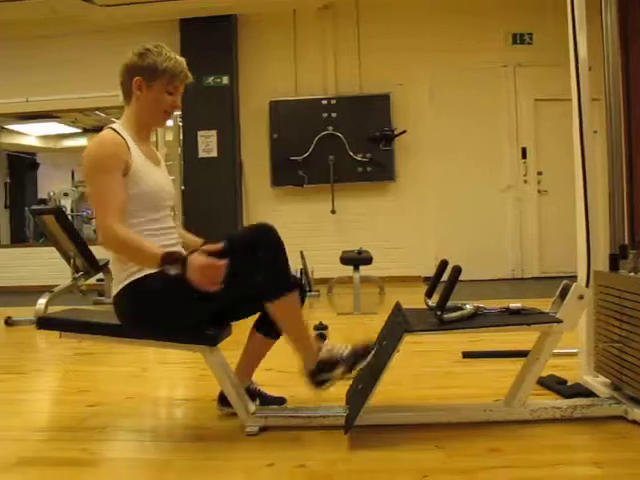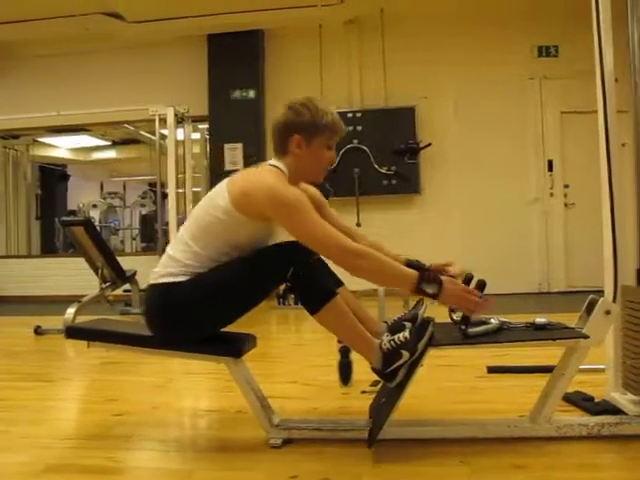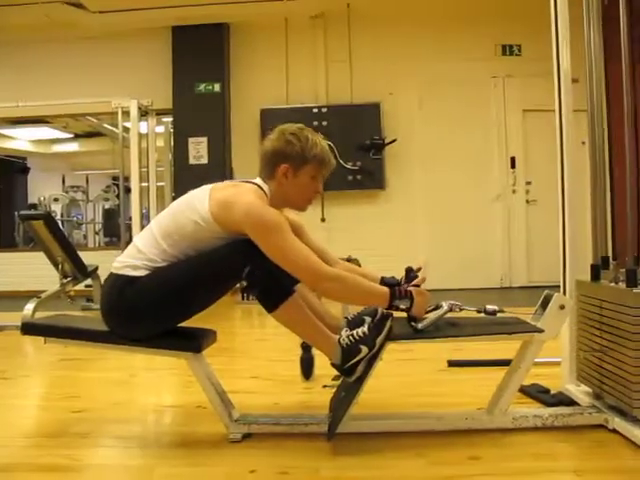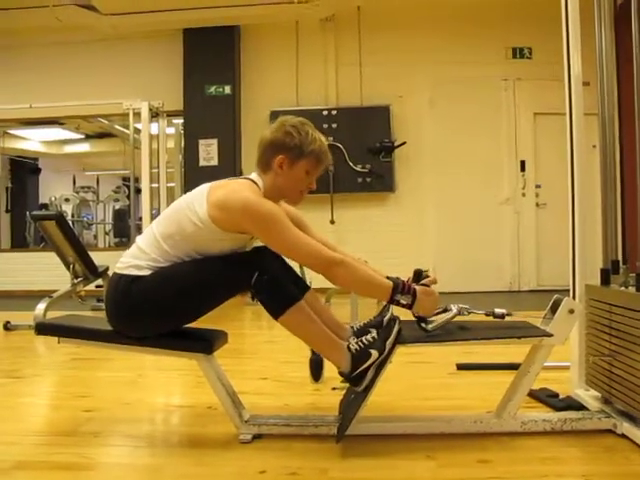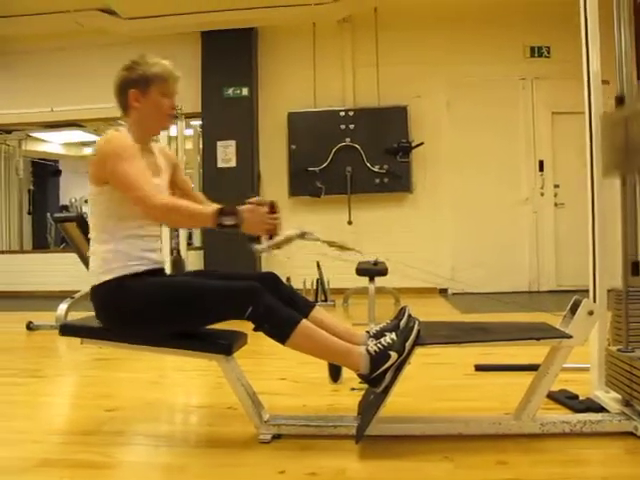
dt=1s
person 1, frame 1
left shoulder: (148, 150)
right shoulder: (107, 146)
right elbow: (111, 232)
left wrist: (208, 249)
right wrist: (178, 264)
left hip: (175, 285)
right hip: (144, 295)
left knee: (287, 287)
right knee: (261, 240)
right ankle: (314, 361)
person 1, frame 2
left shoulder: (300, 190)
right shoulder: (272, 188)
left elbow: (355, 241)
right elbow: (348, 257)
left wrist: (421, 269)
right wrist: (432, 286)
left hip: (196, 293)
right hip: (172, 302)
left knee: (302, 260)
right knee: (293, 261)
left ankle: (381, 335)
right ankle: (380, 357)
person 1, frame 3
left shoulder: (271, 210)
right shoulder: (252, 206)
left elbow: (333, 265)
right elbow: (323, 281)
left wrist: (393, 285)
right wrist: (400, 300)
left hip: (148, 292)
right hip: (128, 298)
left knee: (269, 260)
right knee: (253, 259)
left ankle: (340, 330)
right ankle: (341, 351)
person 1, frame 4
left shoulder: (274, 206)
right shoulder: (247, 202)
left elbow: (337, 256)
right elbow: (329, 266)
left wrist: (398, 285)
right wrist: (405, 295)
left hip: (155, 289)
right hip: (132, 297)
left knee: (269, 267)
right knee: (262, 267)
left ankle: (347, 337)
right ankle: (348, 359)
person 1, frame 5
left shoulder: (160, 154)
right shoulder: (115, 146)
left elbow: (199, 205)
right elbow: (156, 208)
left wrist: (245, 216)
right wrist: (232, 218)
left hip: (150, 282)
right hip: (121, 294)
left knee: (266, 284)
right knee: (252, 298)
left ankle: (364, 342)
right ankle: (365, 362)
